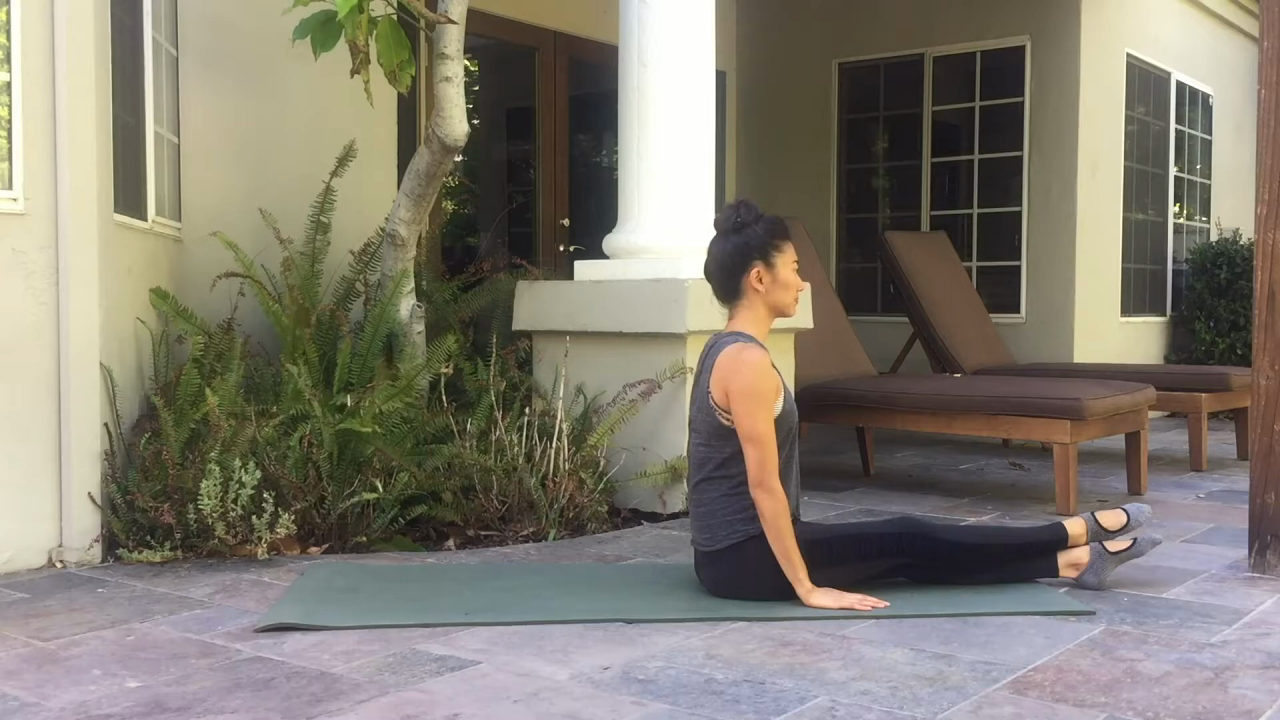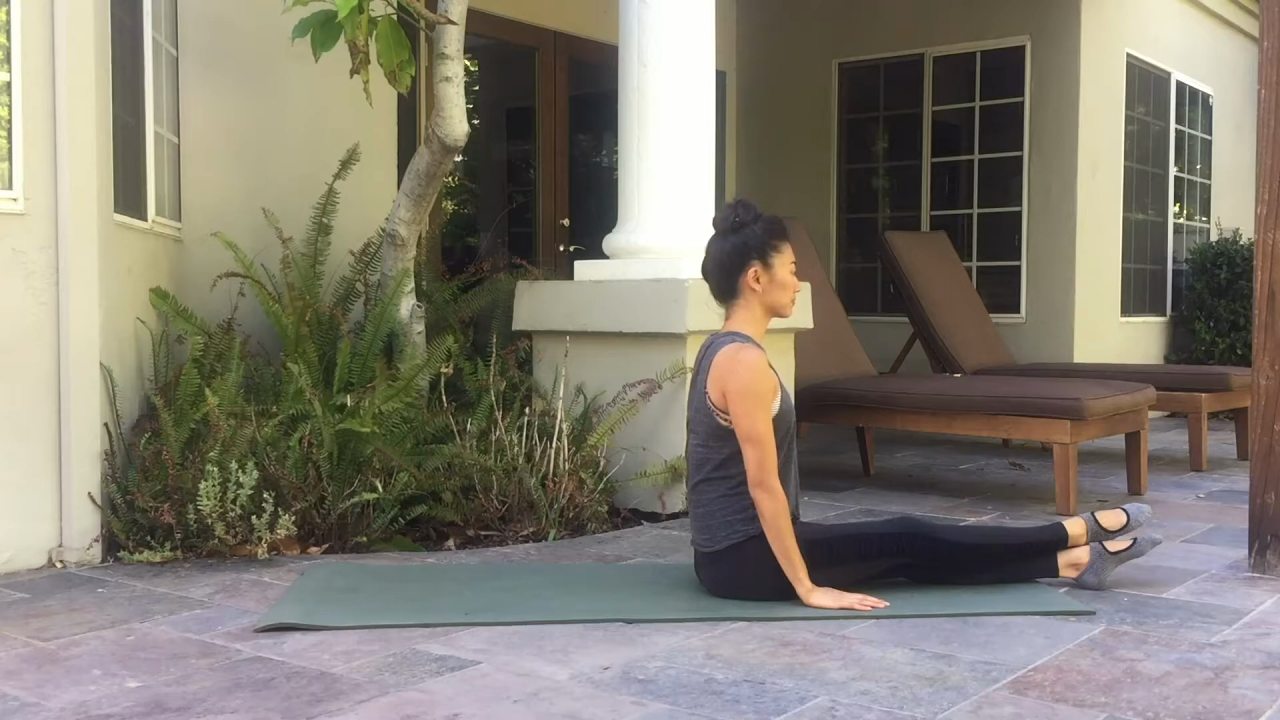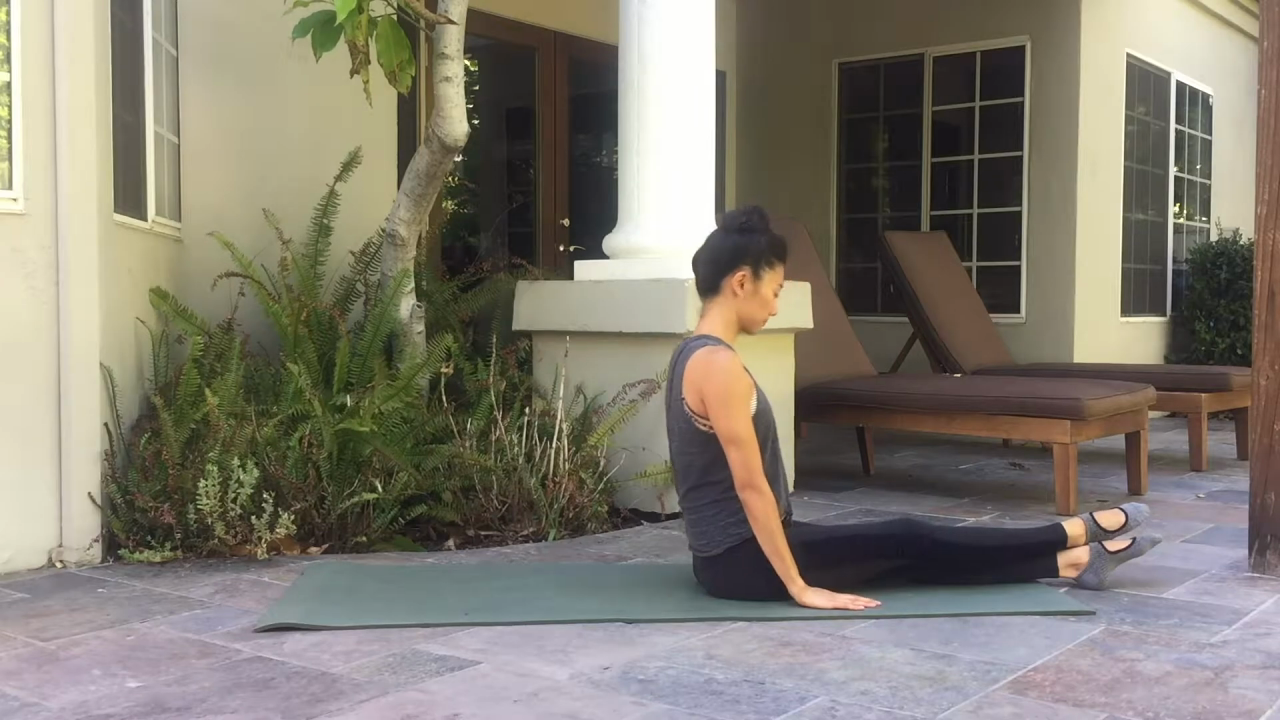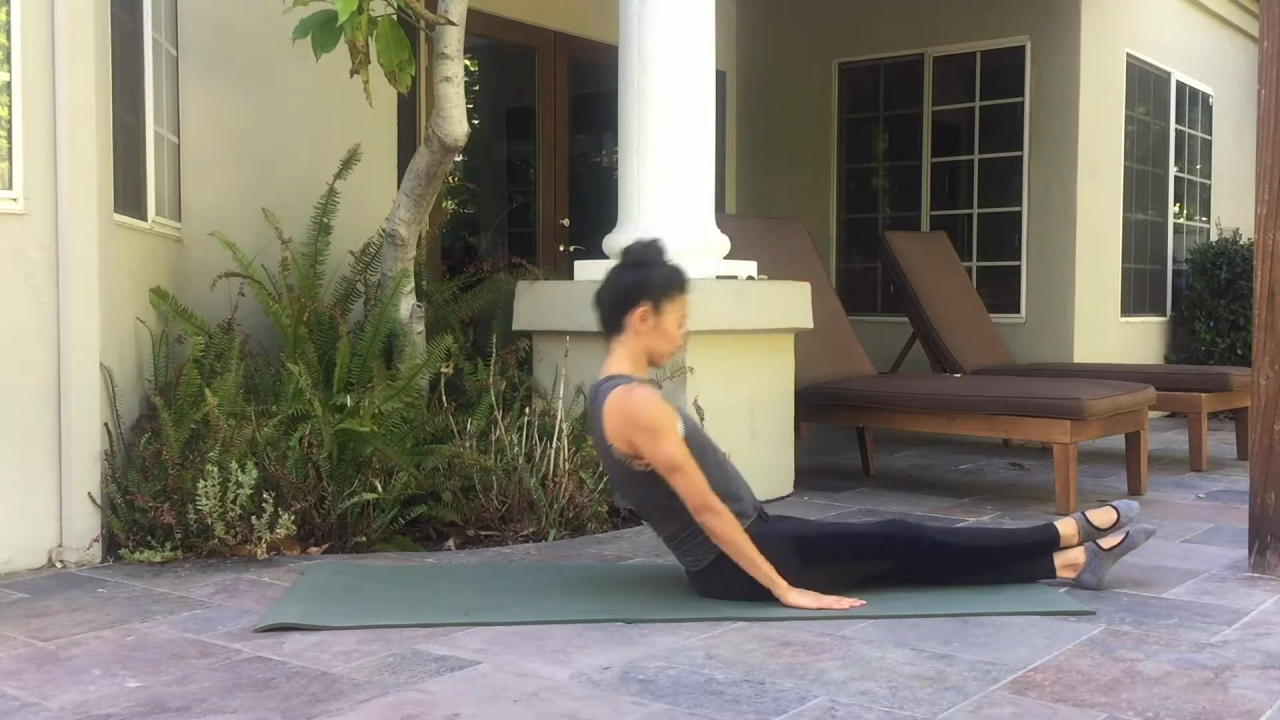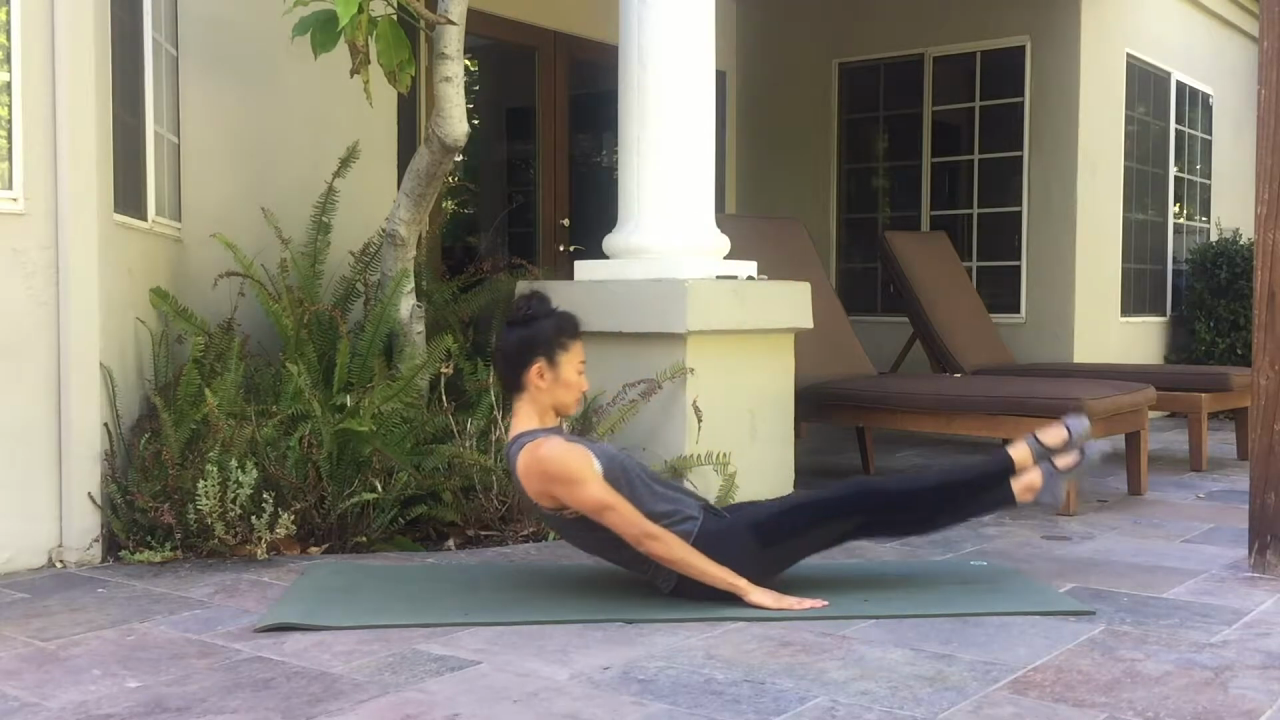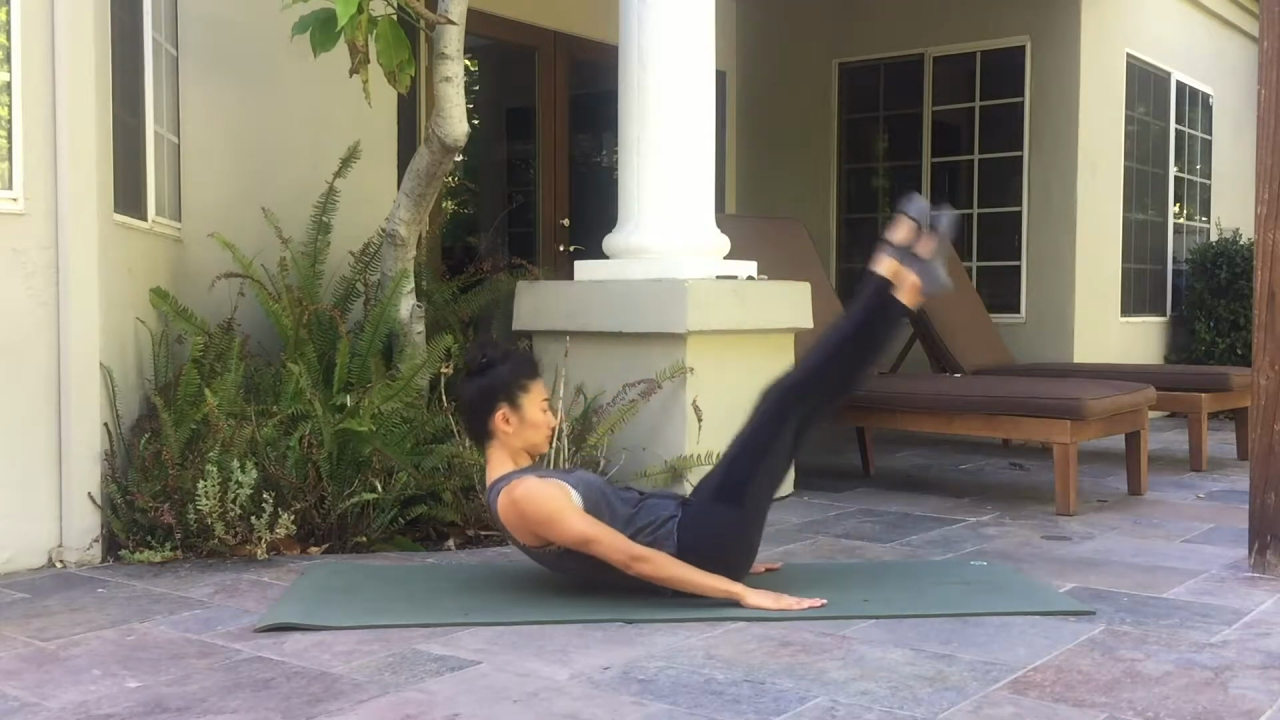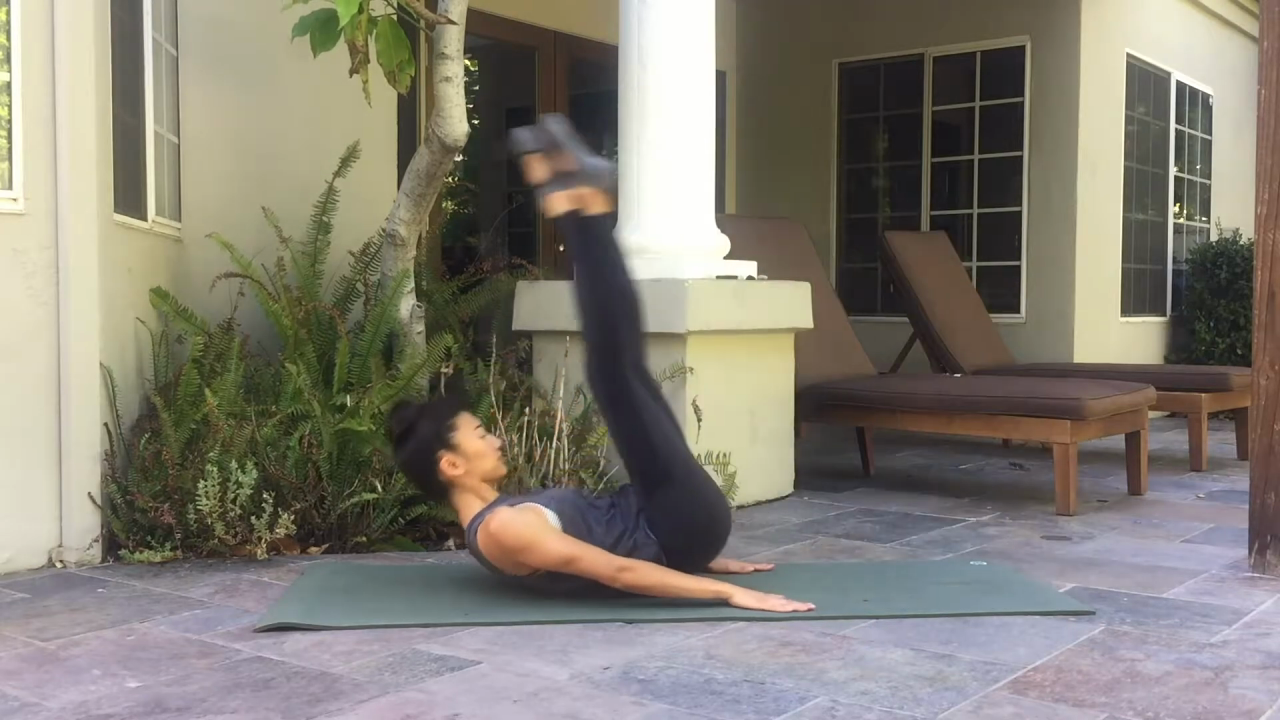
dt=0.3s
person 1, frame 1
left shoulder: (726, 349)
right shoulder: (748, 360)
right elbow: (763, 485)
right wrist: (805, 588)
left hip: (735, 551)
right hip: (745, 560)
left knee: (905, 547)
right knee: (909, 540)
left ankle: (1071, 561)
right ankle: (1082, 532)
person 1, frame 2
left shoulder: (723, 350)
right shoulder: (745, 361)
right elbow: (763, 486)
left wrist: (802, 572)
right wrist: (806, 588)
left hip: (735, 552)
right hip: (747, 560)
left knee: (905, 549)
right knee: (907, 539)
left ankle: (1070, 561)
right ankle: (1080, 532)
person 1, frame 3
left shoulder: (694, 355)
right shoulder: (718, 365)
right elbow: (751, 486)
right wrist: (800, 587)
left hip: (733, 554)
right hip: (746, 563)
left knee: (902, 547)
right knee: (908, 540)
left ankle: (1070, 561)
right ankle: (1081, 533)
person 1, frame 4
left shoulder: (617, 391)
right shoulder: (634, 402)
right elbow: (705, 506)
right wrist: (784, 587)
left hip: (739, 543)
right hip: (730, 566)
left knee: (892, 547)
right knee: (897, 540)
left ankle: (1063, 560)
right ankle: (1069, 534)
person 1, frame 5
left shoulder: (543, 444)
right shoulder: (543, 458)
right elbow: (643, 533)
right wrist: (748, 588)
left hip: (709, 530)
right hip: (709, 553)
left knee: (861, 506)
right knee: (859, 500)
left ankle: (1021, 477)
right ankle: (1024, 459)
person 1, frame 6
left shoulder: (523, 487)
right shoulder: (523, 499)
right elbow: (631, 559)
right wrist: (742, 593)
left hip: (677, 522)
right hip: (697, 545)
left knee: (791, 407)
right knee: (784, 404)
right ankle: (895, 275)
person 1, frame 7
left shoulder: (494, 519)
right shoulder: (502, 533)
right elbow: (618, 571)
right wrist: (730, 593)
left hip: (671, 532)
right hip: (681, 524)
right knee: (614, 371)
